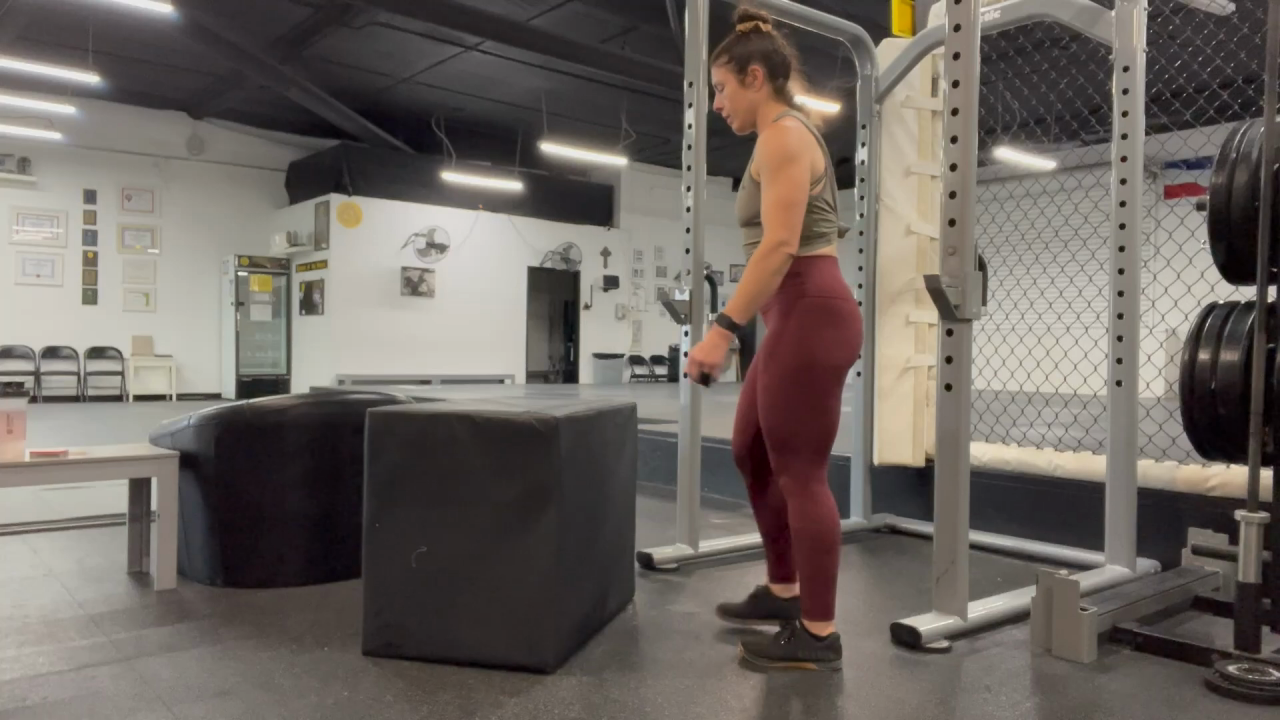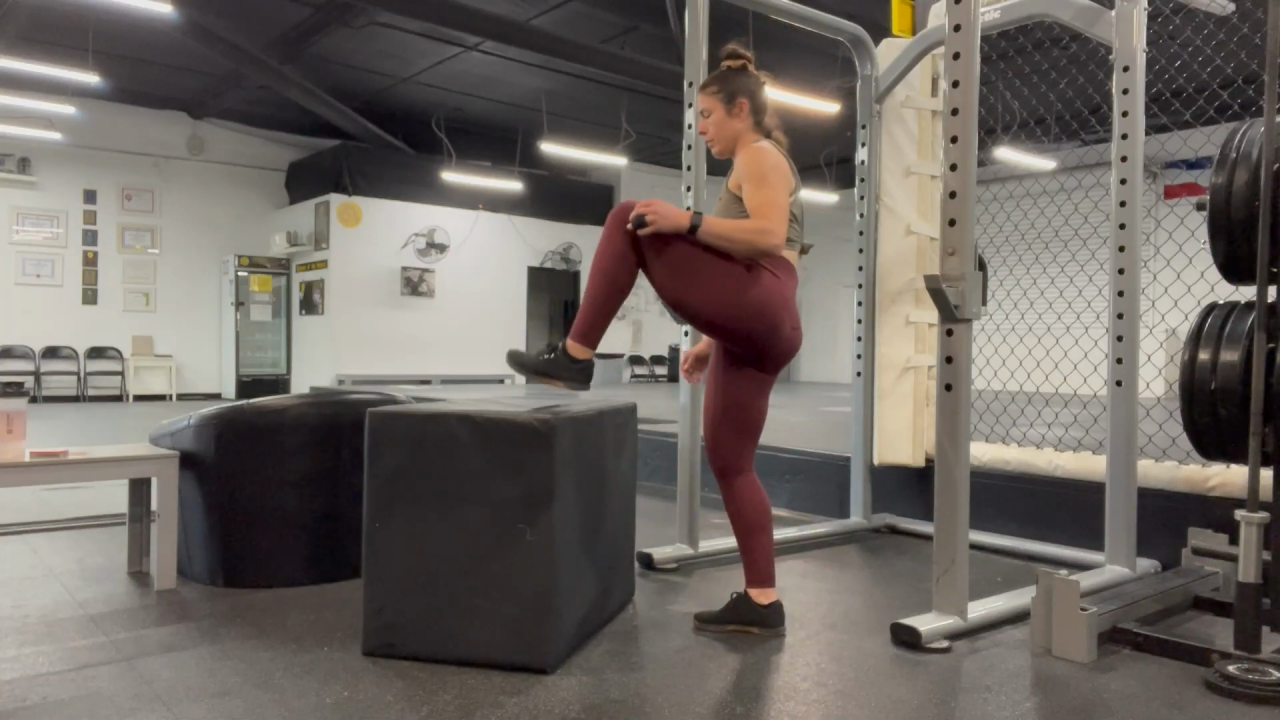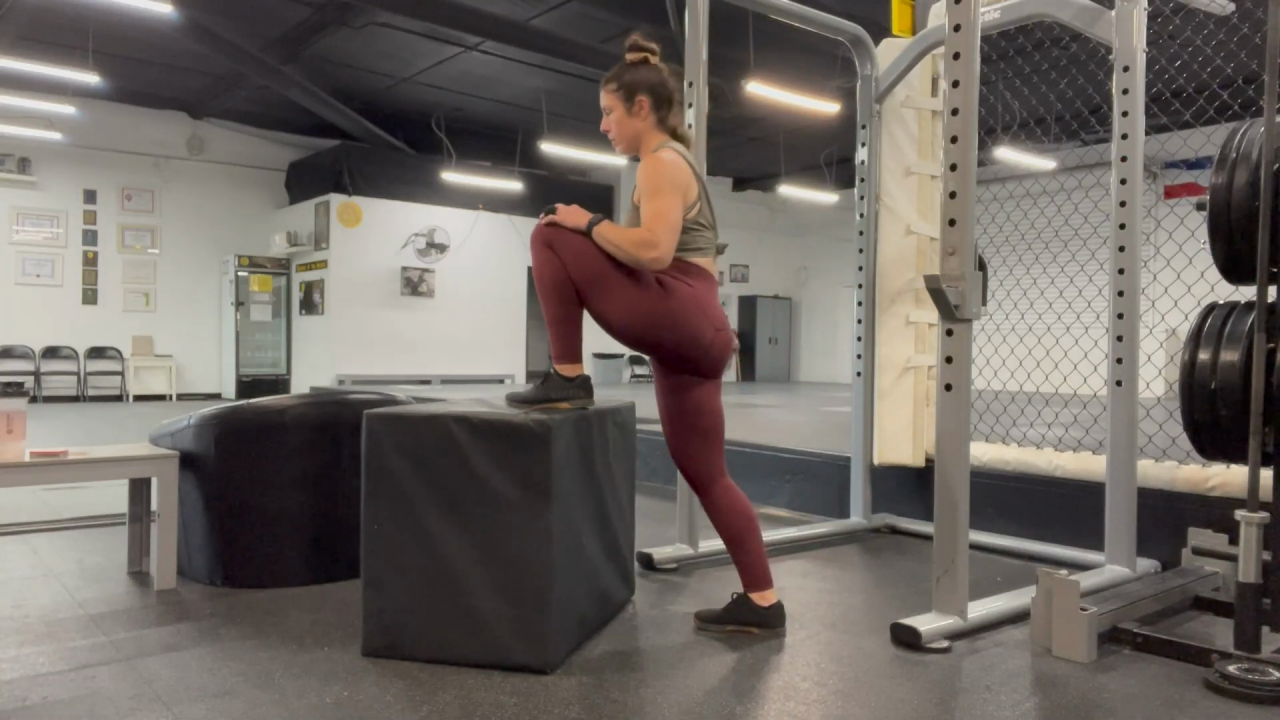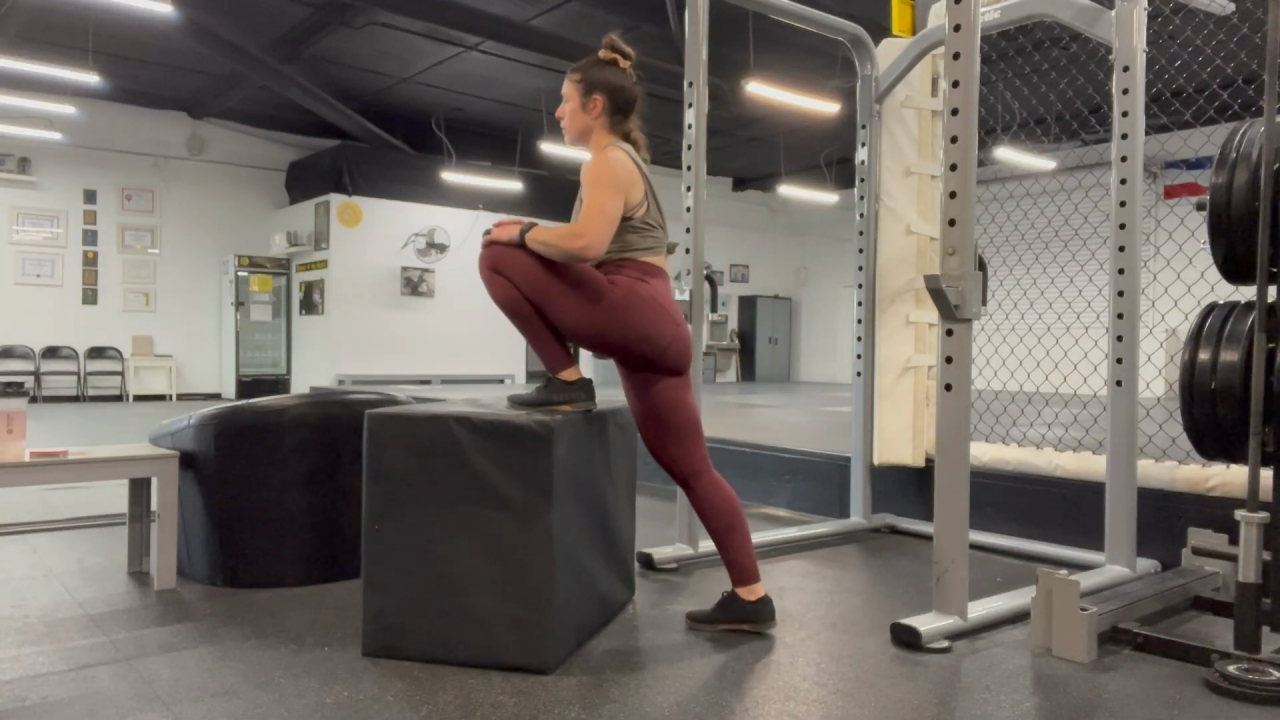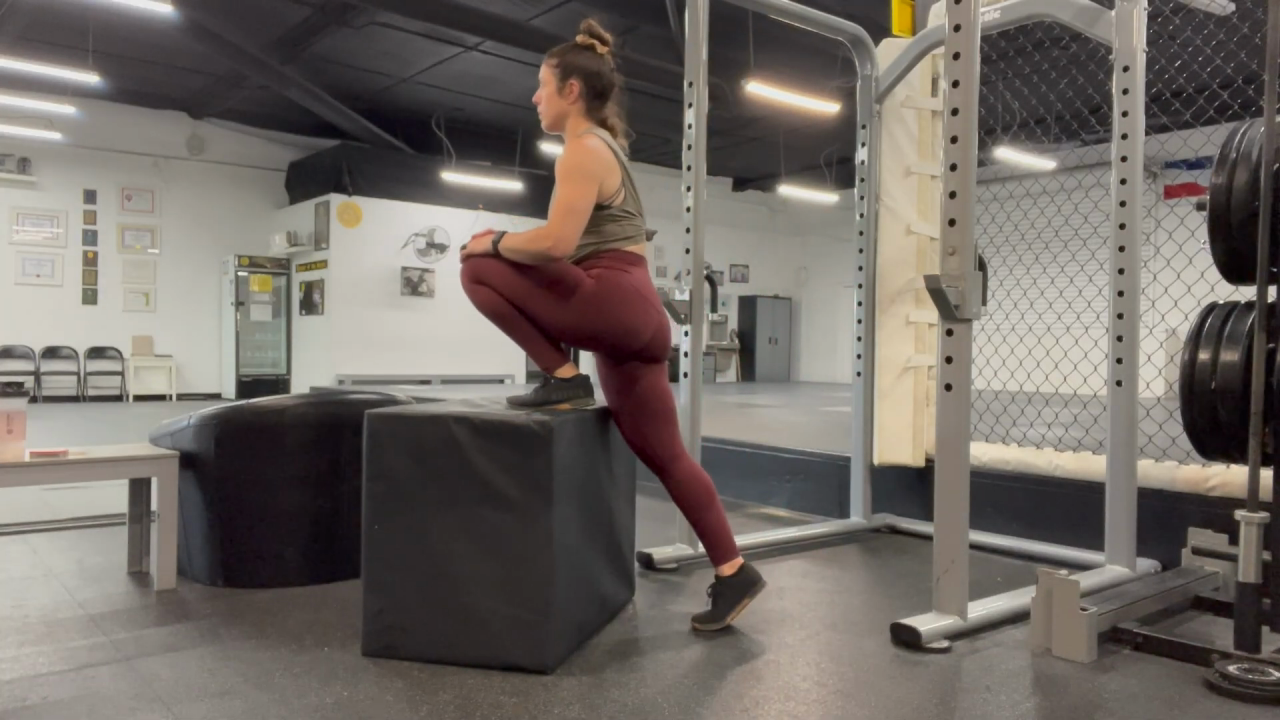
dt=1s
person 1, frame 1
left shoulder: (782, 137)
right shoulder: (789, 136)
left elbow: (779, 247)
left wrist: (722, 328)
left hip: (809, 316)
right hip: (802, 315)
left knee: (799, 475)
right knee: (751, 455)
left ankle: (817, 634)
right ankle: (783, 591)
person 1, frame 2
left shoulder: (760, 155)
right shoulder: (755, 166)
left elbow: (769, 239)
left wrist: (685, 222)
right wrist: (711, 341)
left hip: (759, 309)
right hip: (759, 332)
left knee: (631, 218)
right knee: (730, 465)
left ankle: (575, 357)
right ankle: (761, 602)
person 1, frame 3
left shoulder: (661, 162)
right shoulder: (674, 161)
left elbow: (654, 252)
left wrist: (588, 225)
right wrist: (593, 234)
left hip: (675, 319)
right hip: (700, 332)
left knee: (551, 237)
right knee: (706, 474)
left ankle: (567, 379)
right ankle: (761, 601)
person 1, frame 4
left shoulder: (606, 161)
right shoulder: (624, 161)
left elbow: (587, 245)
left wrist: (524, 234)
right wrist: (538, 238)
left hip: (634, 317)
right hip: (656, 330)
left knee: (499, 257)
right knee: (690, 468)
left ankle: (567, 382)
right ankle: (749, 596)
person 1, frame 5
left shoulder: (581, 150)
right shoulder: (601, 145)
left elbow: (558, 243)
left wrist: (495, 241)
right wrist: (509, 243)
left hip: (614, 307)
right hip: (634, 315)
left knee: (479, 269)
right knee: (664, 454)
left ankle: (563, 379)
right ankle: (732, 573)
